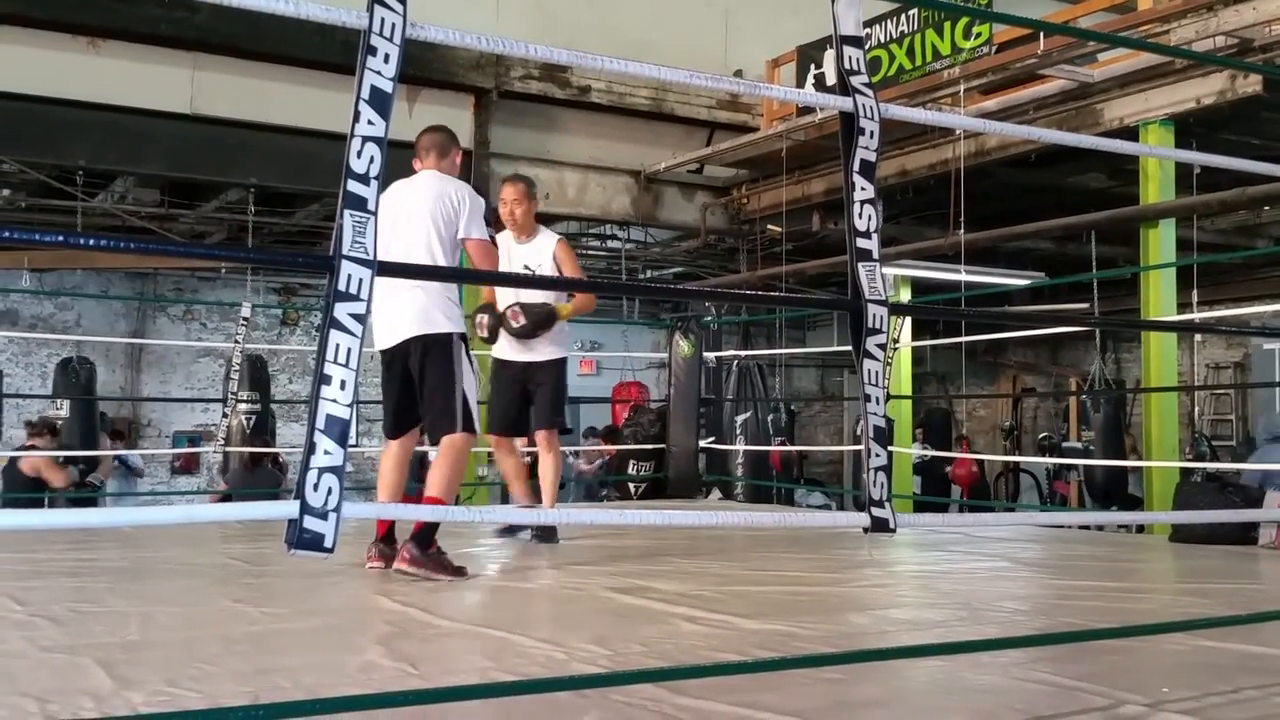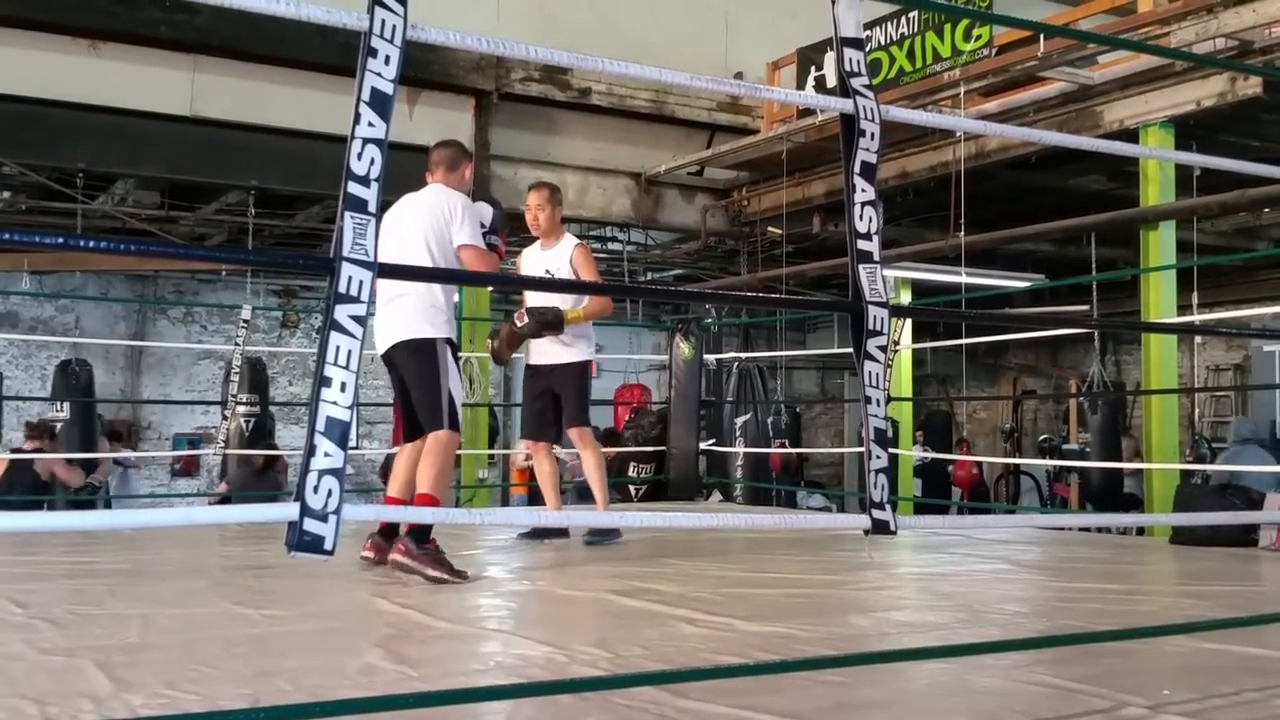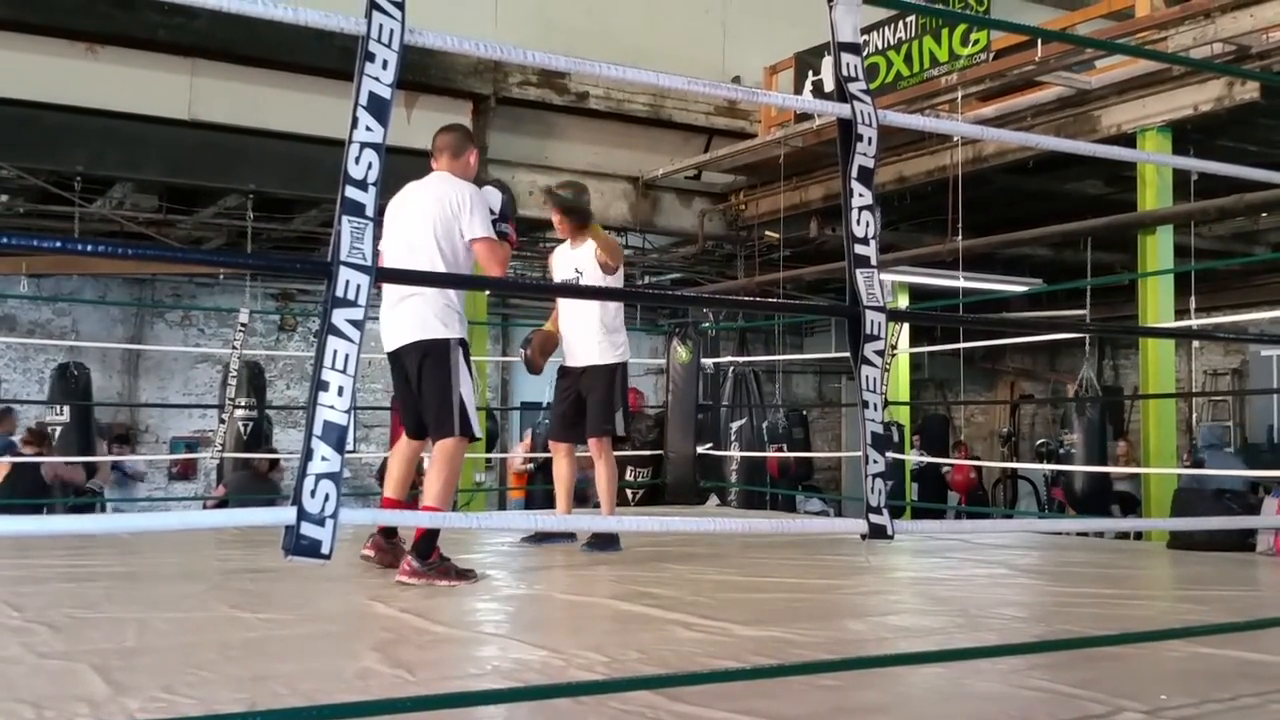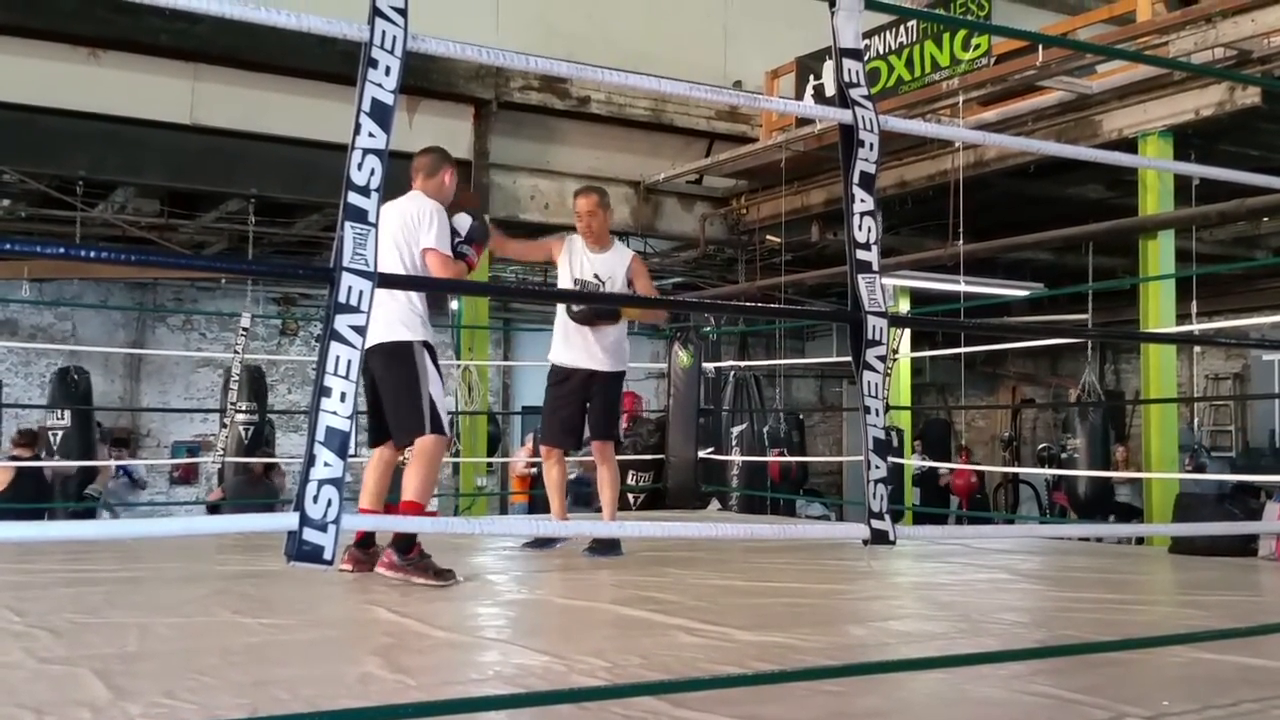
dt=0.7s
person 1, frame 1
left shoulder: (388, 195)
right shoulder: (459, 192)
right elbow: (486, 265)
right wrist: (485, 233)
left hip: (389, 325)
right hip: (435, 323)
left knee: (400, 435)
right knee: (457, 434)
left ankle: (382, 542)
right ankle: (419, 546)
person 1, frame 2
left shoulder: (398, 208)
right shoulder: (457, 203)
right elbow: (481, 269)
right wrist: (494, 244)
left hip: (390, 329)
right hip: (425, 329)
left knee: (417, 434)
right knee: (444, 432)
left ankle: (384, 535)
right ankle: (416, 540)
person 1, frame 3
left shoulder: (402, 196)
right shoulder: (466, 193)
left elbow: (381, 267)
right elbow: (494, 266)
right wrist: (505, 233)
left hip: (396, 327)
right hip: (436, 327)
left knee: (415, 432)
right knee: (453, 437)
left ankle: (383, 535)
right ankle: (423, 555)
person 1, frame 4
left shoulder: (386, 211)
right shoulder: (429, 209)
right elbow: (443, 274)
right wrist: (469, 255)
left hip: (372, 337)
right hip: (401, 336)
left knee: (387, 443)
right knee: (430, 437)
left ankle: (362, 547)
right ankle: (402, 549)
person 2, frame 1
left shoulder: (554, 246)
right shoulder: (495, 245)
left elbow: (587, 299)
left wrist: (552, 314)
right wrist: (486, 314)
left hip: (548, 356)
right hip: (506, 357)
left knee: (545, 435)
right knee: (499, 438)
right ankle: (526, 506)
person 2, frame 2
left shoulder: (575, 251)
right shoulder: (526, 257)
left elbow: (604, 304)
left wrist: (563, 318)
right wrist: (513, 332)
left hip: (572, 359)
right hip: (537, 362)
left knee: (579, 432)
right knee: (537, 443)
person 2, frame 3
left shoulder: (603, 249)
right shoulder: (557, 256)
left elbow: (613, 252)
left wrist: (586, 225)
left hip: (606, 361)
right hip: (571, 364)
left knee: (599, 442)
right knee: (559, 442)
left ankle: (608, 528)
person 2, frame 4
left shoulder: (629, 261)
right shoulder: (562, 248)
left elbow: (658, 312)
right elbow: (509, 248)
left wrist: (618, 311)
left hip: (607, 368)
right hip: (565, 366)
left knee: (602, 447)
right knee: (550, 447)
left ankle: (610, 532)
right ankle: (557, 524)
